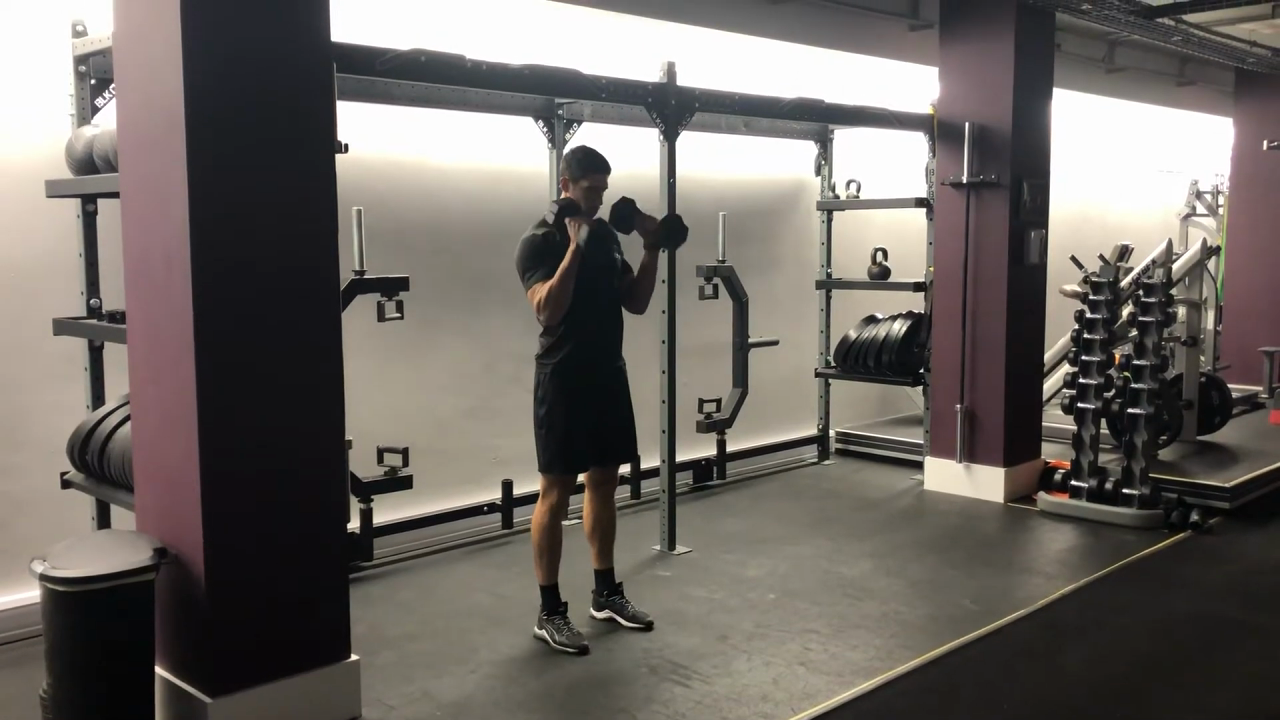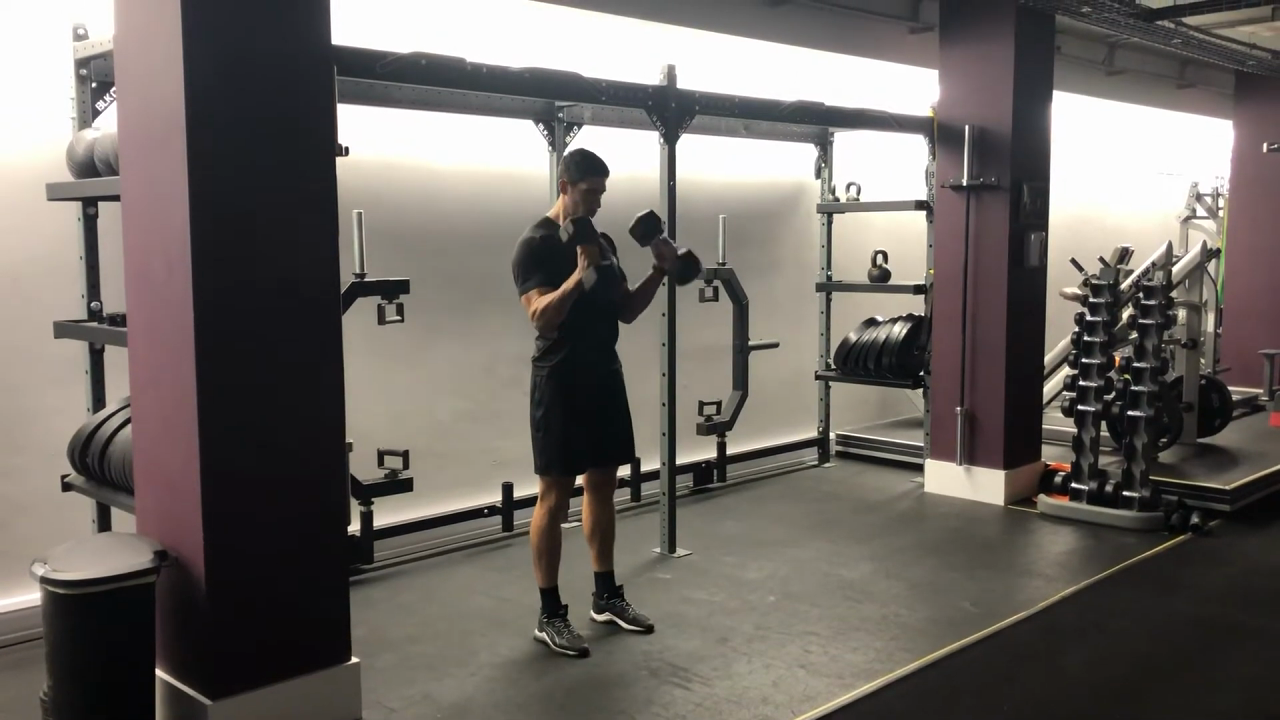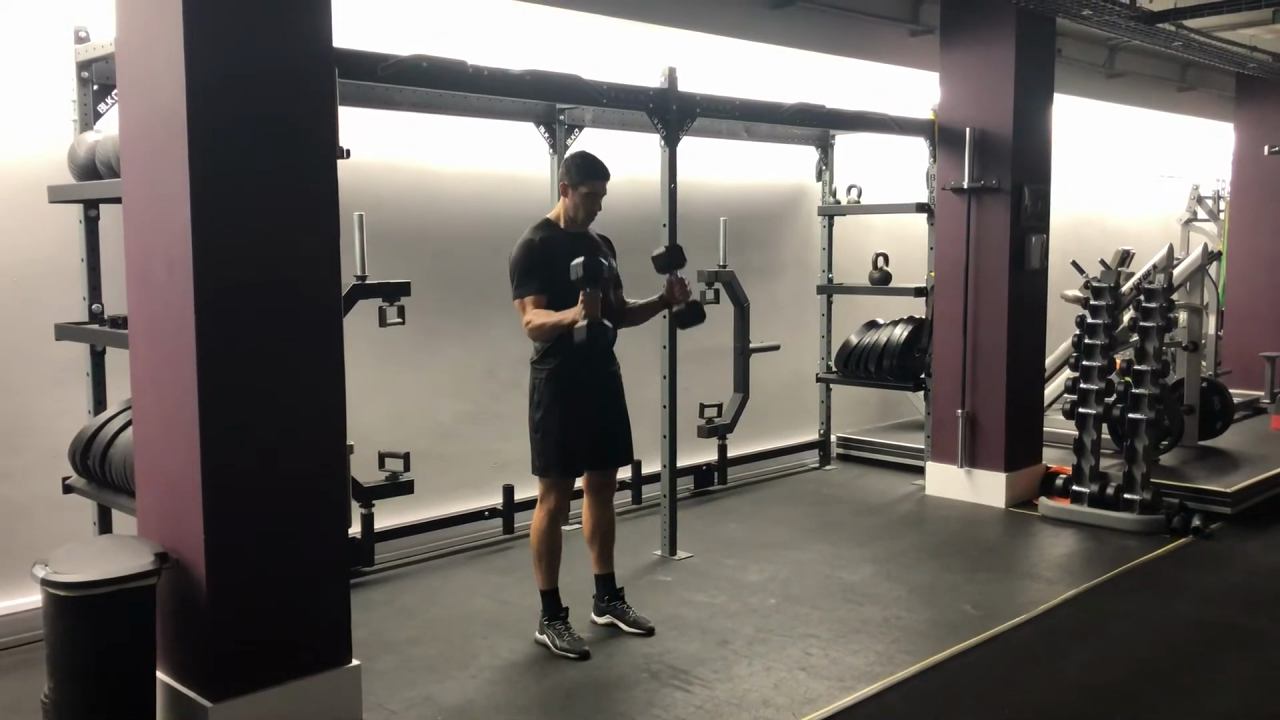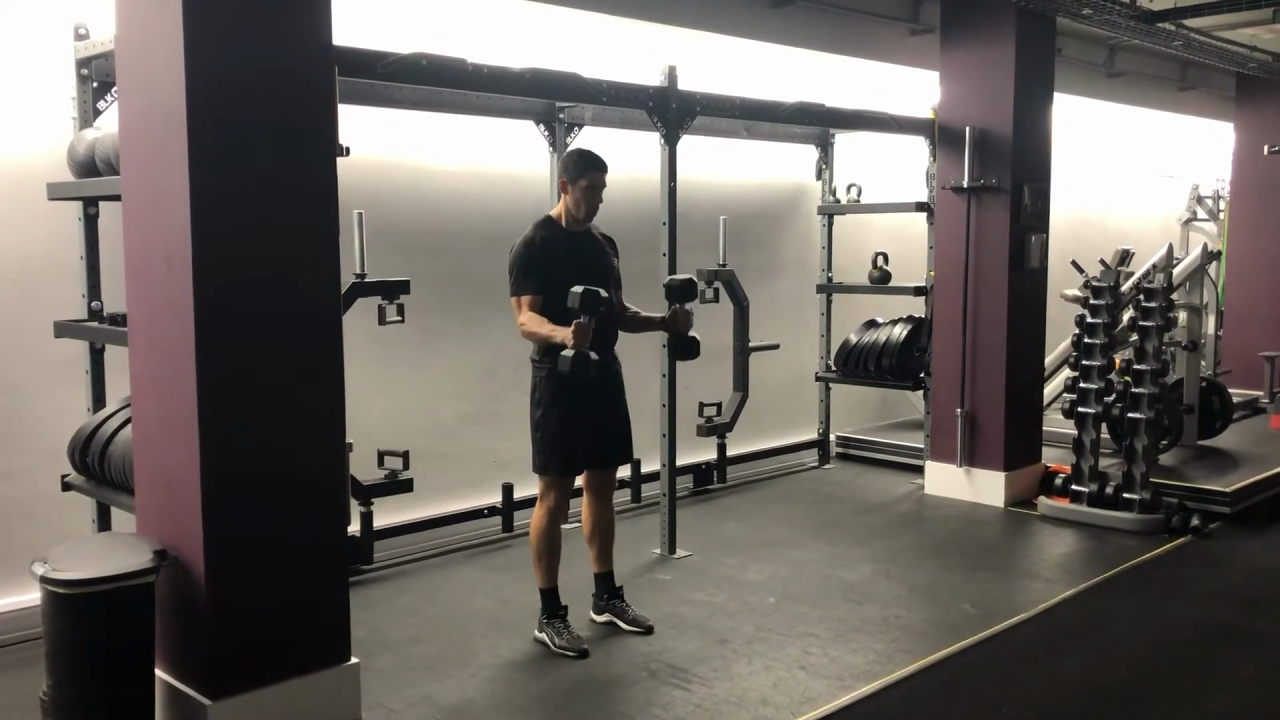
dt=0.3s
person 1, frame 1
left shoulder: (607, 237)
right shoulder: (540, 241)
left elbow: (636, 303)
right elbow: (548, 310)
left wrist: (651, 250)
right wrist: (574, 249)
left hip: (609, 374)
right hip: (564, 379)
left knee: (604, 483)
right knee: (556, 493)
left ankle: (606, 592)
right ankle: (550, 612)
person 1, frame 2
left shoulder: (603, 241)
right shoulder: (536, 244)
left elbow: (625, 309)
right elbow: (540, 317)
left wrist: (657, 273)
right wrist: (578, 277)
left hip: (605, 375)
right hip: (561, 381)
left knee: (603, 485)
right knee: (555, 495)
left ankle: (607, 595)
right ankle: (550, 614)
person 1, frame 3
left shoulder: (602, 244)
right shoulder: (535, 247)
left elbow: (619, 314)
right elbow: (533, 323)
left wrist: (664, 302)
right wrist: (573, 314)
left hip: (604, 378)
right hip: (559, 384)
left knee: (603, 488)
right knee: (555, 499)
left ankle: (607, 597)
right ankle: (550, 617)
person 1, frame 4
left shoulder: (604, 244)
right shoulder: (535, 244)
right elbow: (525, 318)
left wrist: (664, 322)
right wrist: (563, 335)
left hip: (605, 377)
right hip: (560, 382)
left knee: (602, 487)
right knee: (554, 497)
left ankle: (606, 596)
right ankle: (550, 615)
